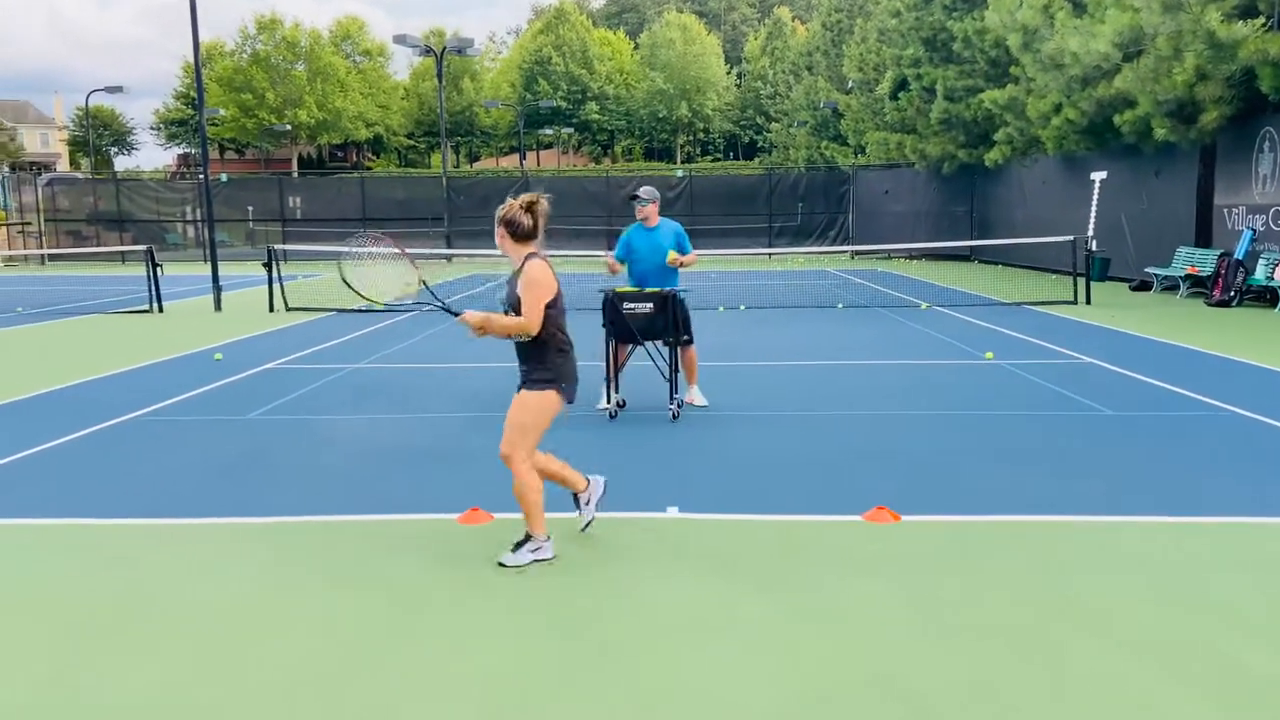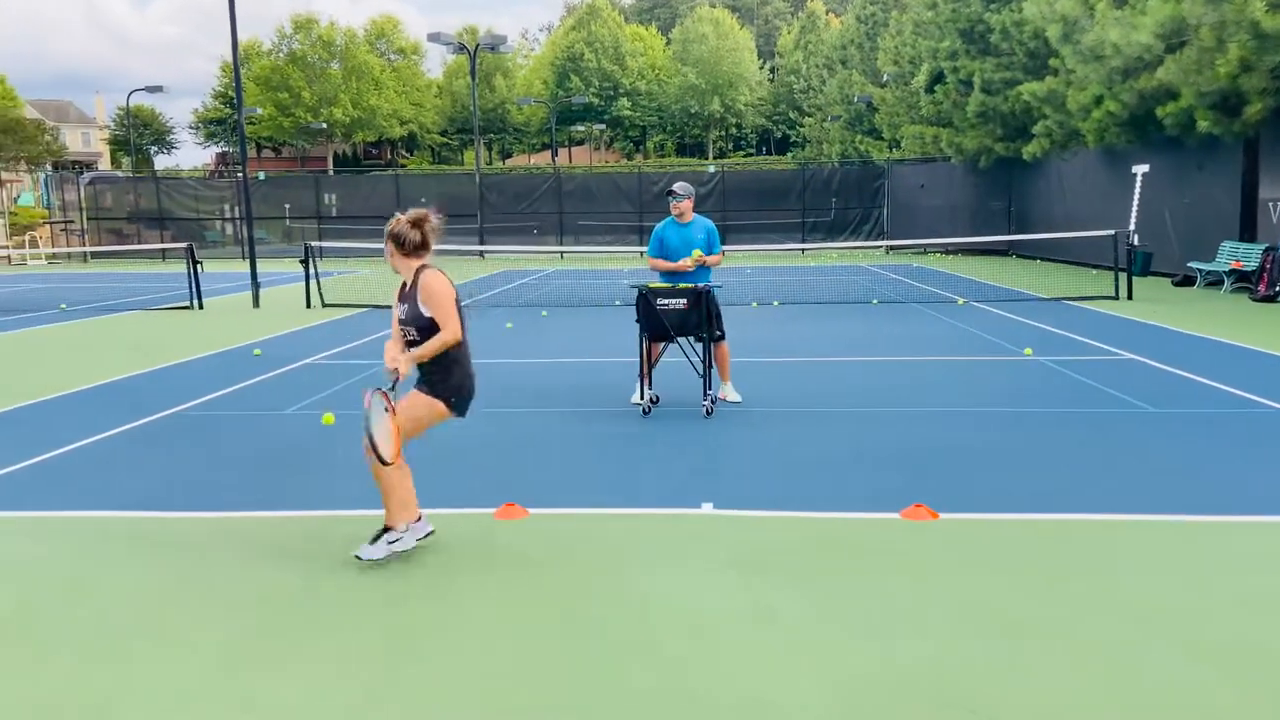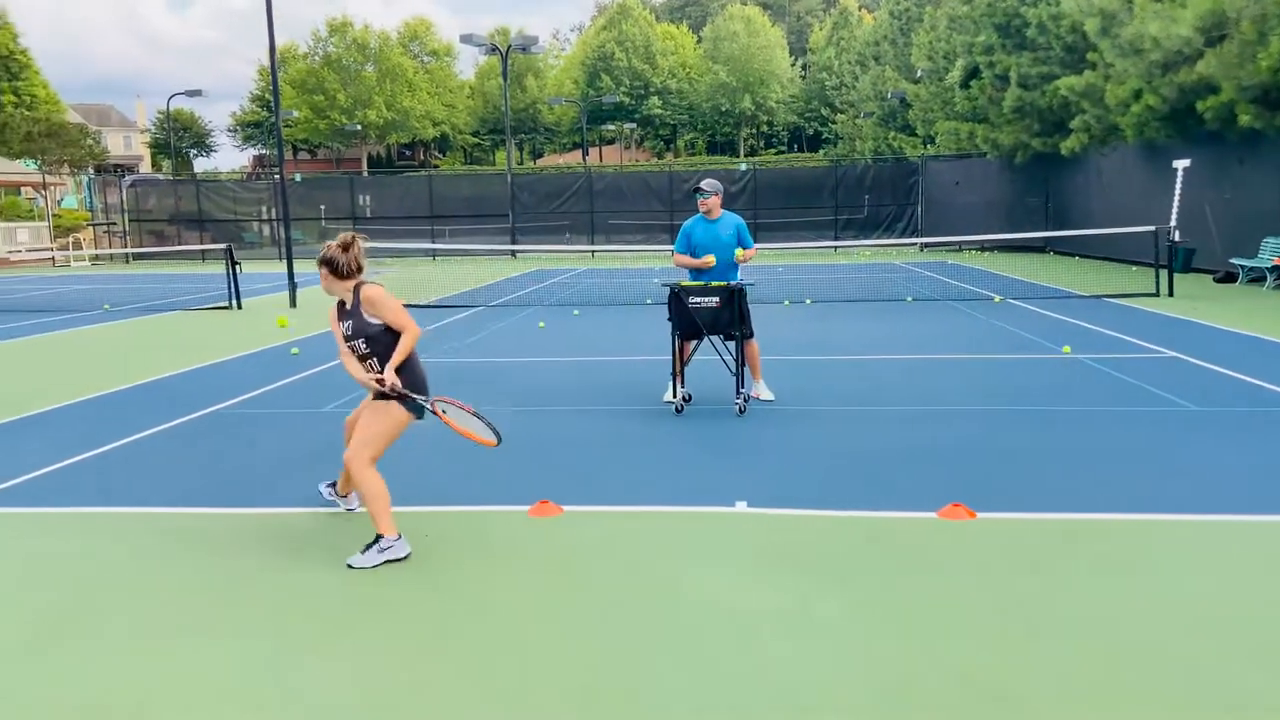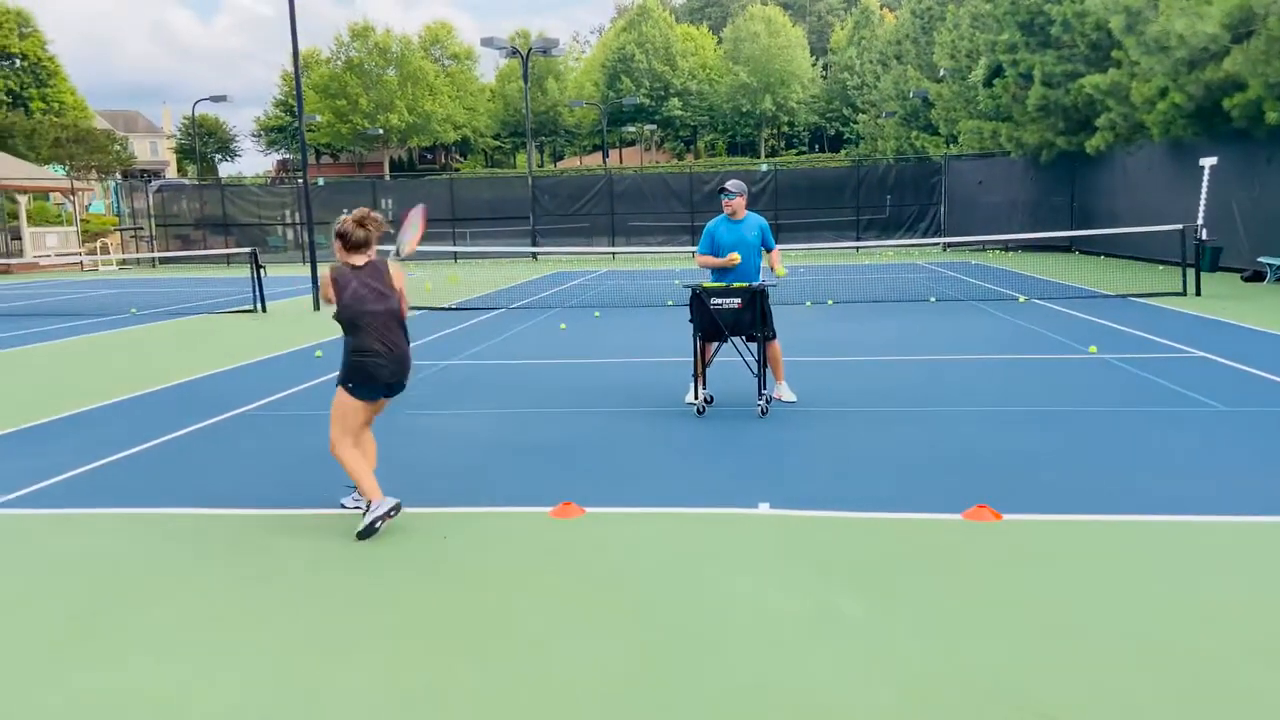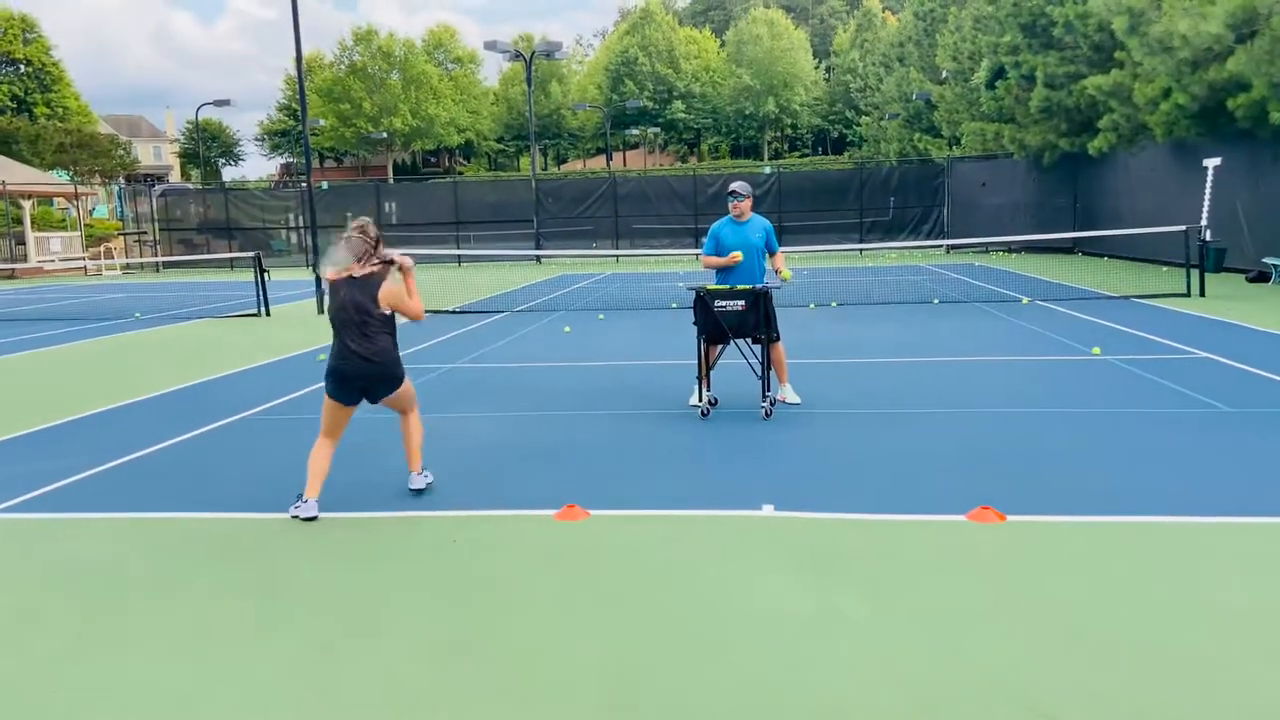
dt=0.3s
person 1, frame 1
left shoulder: (535, 268)
right shoulder: (522, 270)
left elbow: (530, 325)
left wrist: (484, 319)
right wrist: (488, 325)
left hip: (550, 375)
right hip: (536, 374)
left knee: (512, 453)
right knee: (521, 454)
left ankle: (537, 539)
right ankle: (585, 486)
person 1, frame 2
left shoulder: (431, 280)
right shoulder: (402, 292)
left elbow: (453, 333)
right elbow: (396, 340)
left wrist: (409, 357)
right wrist: (394, 360)
left hip: (447, 383)
right hip: (432, 381)
left ankle: (398, 529)
right ankle: (413, 520)
person 1, frame 3
left shoulder: (370, 293)
right shoulder: (338, 312)
left elbow: (412, 330)
right elbow: (348, 356)
left wrist: (390, 368)
right wrist: (366, 378)
left hip: (403, 388)
right hip: (386, 388)
left knee: (357, 459)
right knee: (352, 428)
left ankle: (390, 540)
right ankle: (345, 492)
person 1, frame 4
left shoulder: (330, 277)
right shoulder: (391, 270)
left hip: (362, 367)
right hip: (398, 366)
left knee: (341, 443)
right knee: (360, 426)
left ankle: (379, 500)
right ankle: (362, 494)
person 1, frame 5
left shoulder: (335, 281)
right shoulder: (388, 285)
right elbow: (417, 314)
left wrist: (388, 267)
right wrist: (407, 274)
left hip: (344, 373)
right hip: (385, 371)
left knee: (327, 438)
right knee: (410, 410)
left ankle: (308, 500)
right ankle: (416, 475)
person 2, frame 1
left shoulder: (674, 229)
right shoulder: (629, 234)
left elbow: (692, 256)
right elbow: (616, 265)
left wrist: (681, 261)
right wrist: (612, 264)
left knee: (686, 343)
right knee: (621, 344)
left ankle: (692, 390)
right ankle: (610, 391)
person 2, frame 2
left shoulder: (707, 226)
right shoulder: (661, 229)
left elbow: (718, 257)
right elbow: (652, 262)
left wrist: (704, 260)
right wrist: (676, 266)
left knee: (718, 339)
right knee: (654, 339)
left ankle: (726, 386)
right ankle: (643, 386)
person 2, frame 3
left shoulder: (736, 222)
right shoulder: (689, 226)
left elbow: (751, 249)
right elbow: (678, 258)
left wrist: (744, 256)
right wrist: (699, 263)
left knee: (747, 337)
right knee: (684, 338)
left ankle: (758, 385)
right ankle: (676, 385)
person 2, frame 4
left shoulder: (759, 223)
right shoulder: (713, 226)
left elbow: (772, 250)
right elbow: (700, 259)
left wrist: (776, 265)
right wrist: (723, 262)
left knee: (769, 338)
left ankle: (780, 386)
right ankle: (698, 387)
person 2, frame 5
left shoulder: (764, 225)
right shoulder: (718, 228)
left elbow: (775, 253)
right elbow: (705, 260)
left wrist: (780, 268)
right wrist: (726, 261)
left knee: (773, 341)
right knee: (711, 342)
left ankle: (784, 388)
right ankle: (702, 389)
